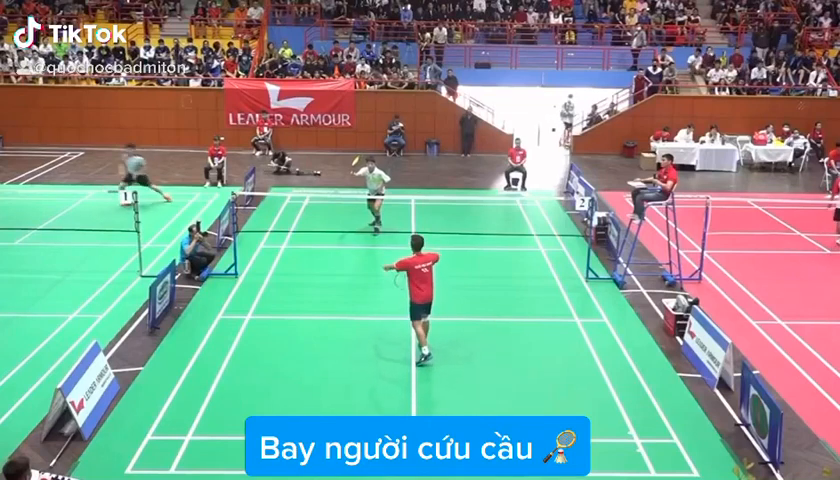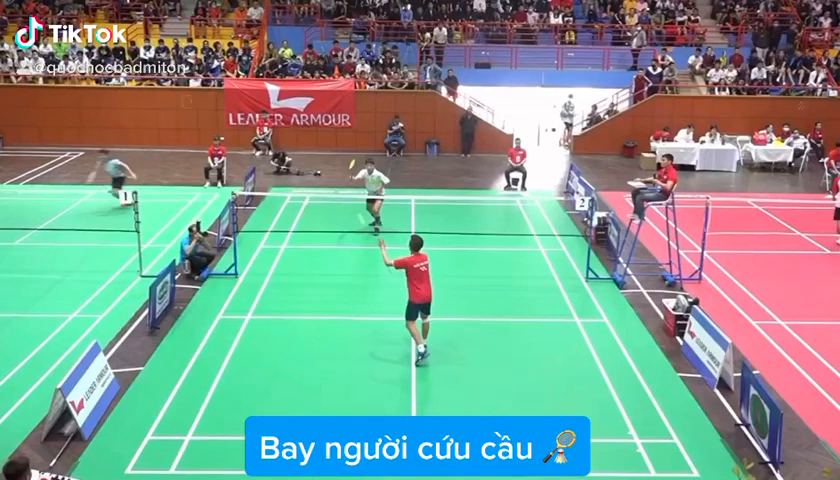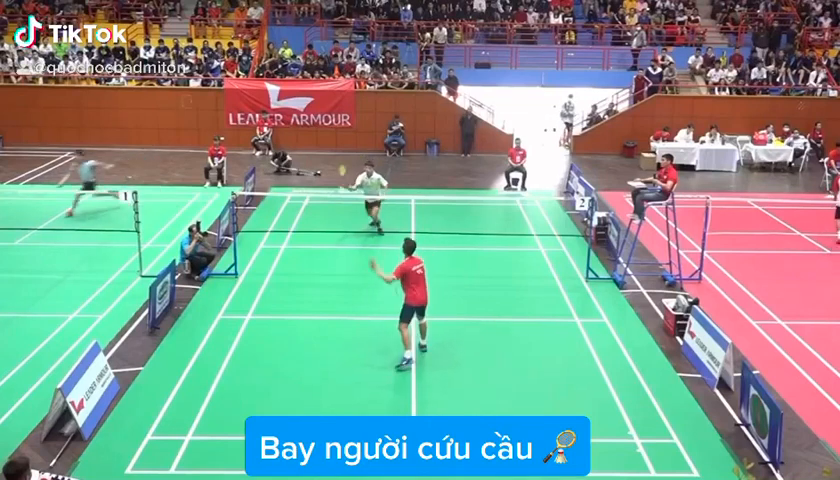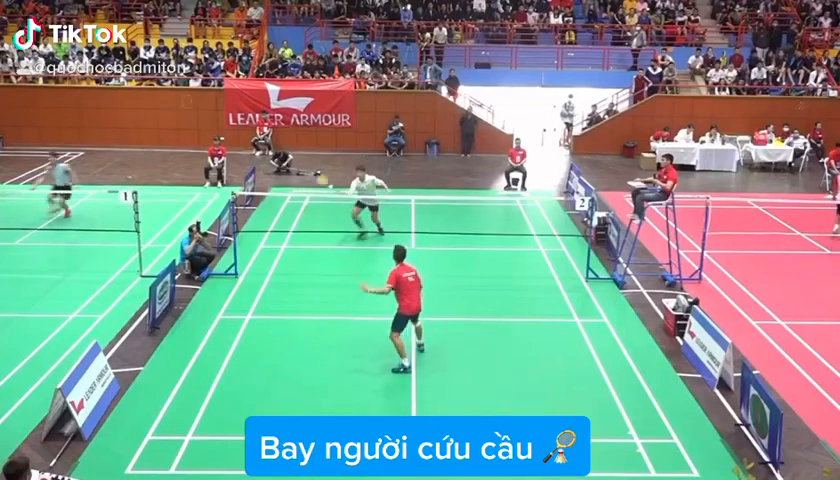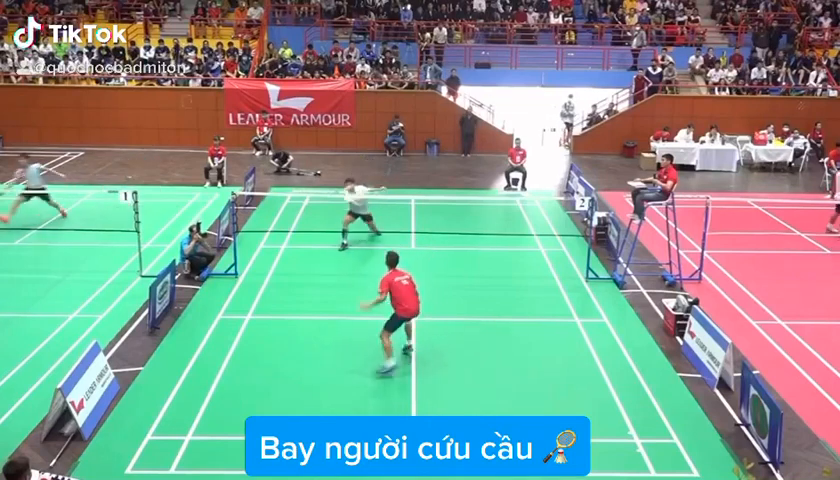
dt=0.2s
person 1, frame 1
left shoulder: (408, 262)
right shoulder: (430, 256)
left elbow: (392, 266)
right elbow: (438, 257)
left wrist: (386, 267)
left hip: (417, 298)
right hip: (429, 296)
left knee: (416, 324)
right knee: (425, 318)
left ankle: (426, 352)
right ankle: (423, 343)
person 1, frame 2
left shoulder: (408, 261)
right shoulder: (425, 257)
left elbow: (388, 263)
left wrist: (382, 248)
left hip: (416, 298)
right hip: (428, 296)
left knee: (410, 324)
right knee: (425, 318)
left ankle: (422, 350)
right ankle: (423, 343)
person 1, frame 3
left shoulder: (404, 266)
right shoulder: (419, 260)
left elbow: (389, 280)
left wrist: (376, 269)
left hip: (412, 300)
right hip: (424, 298)
left knee: (403, 327)
right knee: (421, 319)
left ankle: (408, 356)
right ankle: (423, 344)
person 1, frame 4
left shoulder: (395, 272)
right shoulder: (412, 269)
left elbow: (386, 290)
right elbow: (420, 286)
left wrist: (369, 290)
left hip: (405, 309)
right hip: (417, 306)
left knee: (394, 335)
right knee: (416, 322)
left ankle: (405, 364)
right ankle: (420, 344)
person 1, frame 5
left shoulder: (387, 278)
right shoulder: (406, 274)
left elbow: (382, 298)
right elbow: (416, 292)
left wrist: (369, 305)
right wrist: (417, 303)
left hip: (403, 311)
right hip: (415, 309)
left knee: (384, 335)
right knee: (407, 319)
left ankle: (390, 364)
right ankle: (409, 345)
